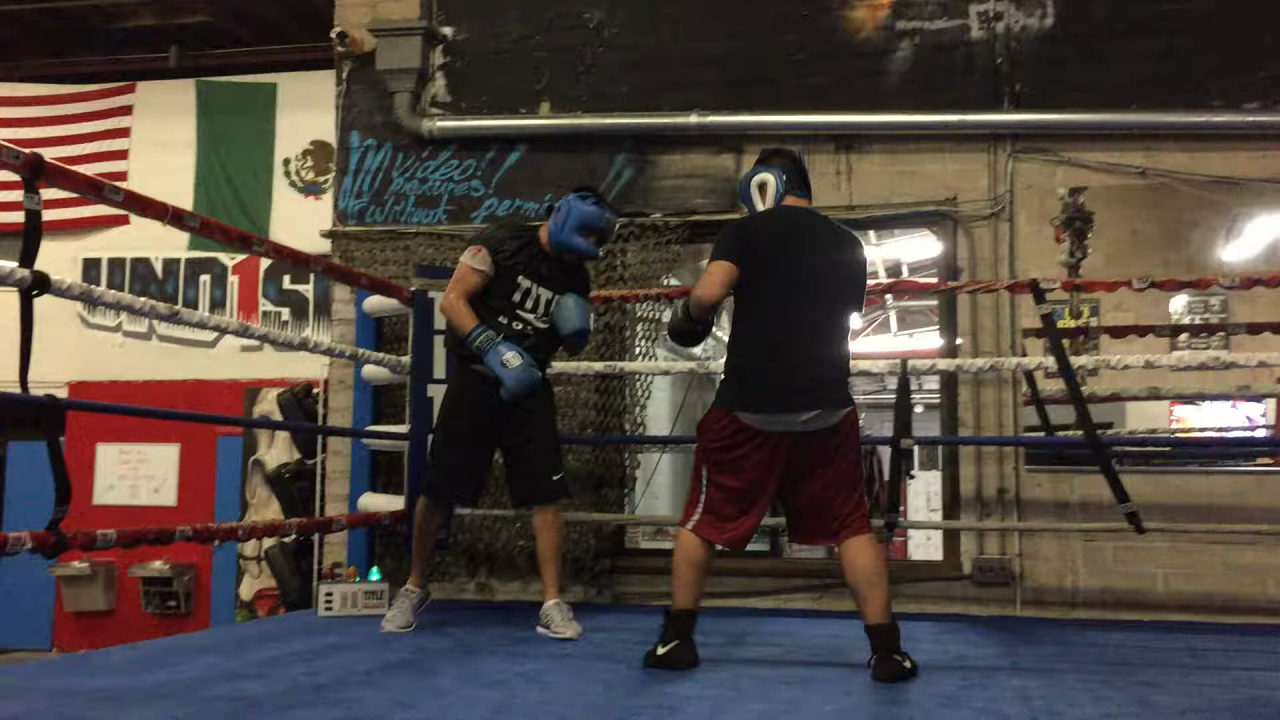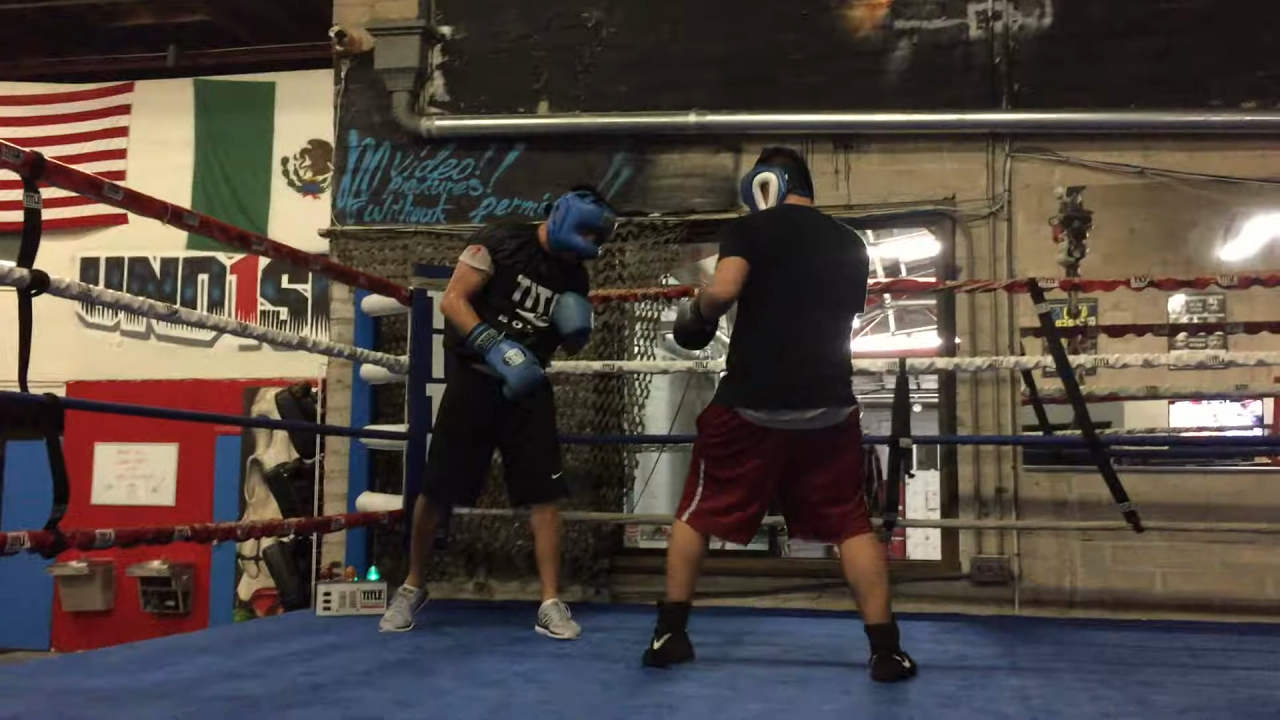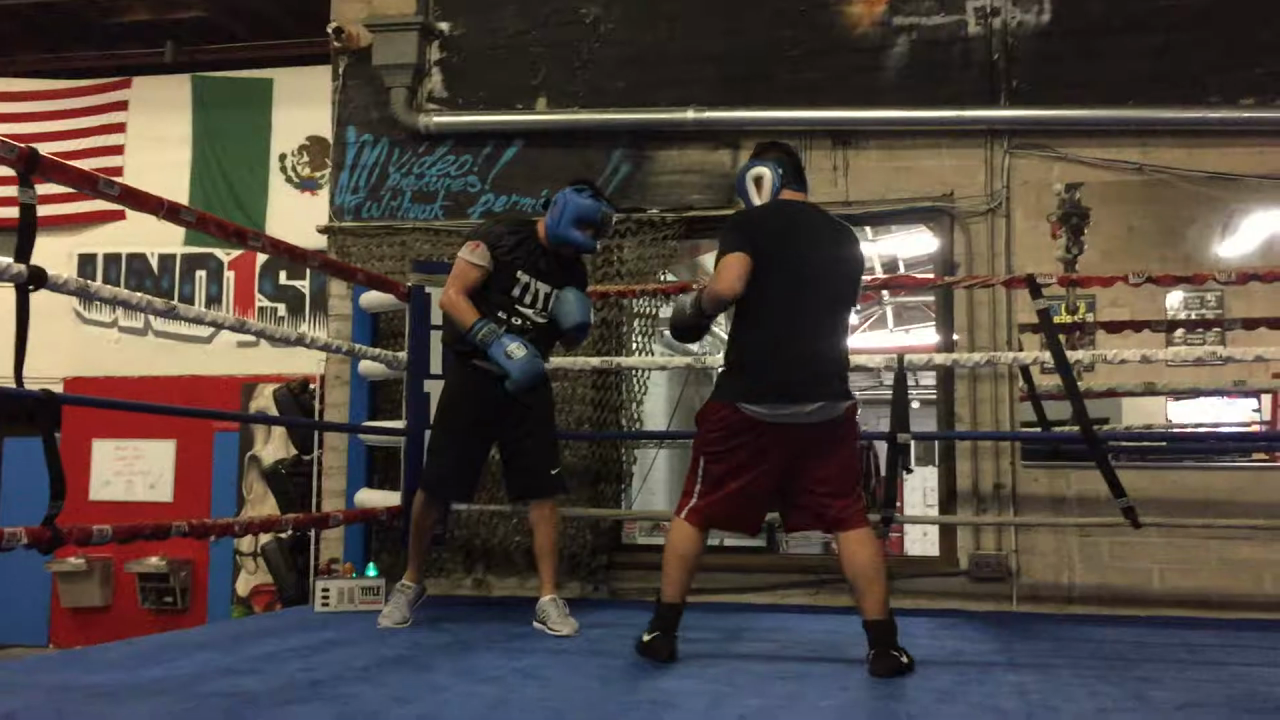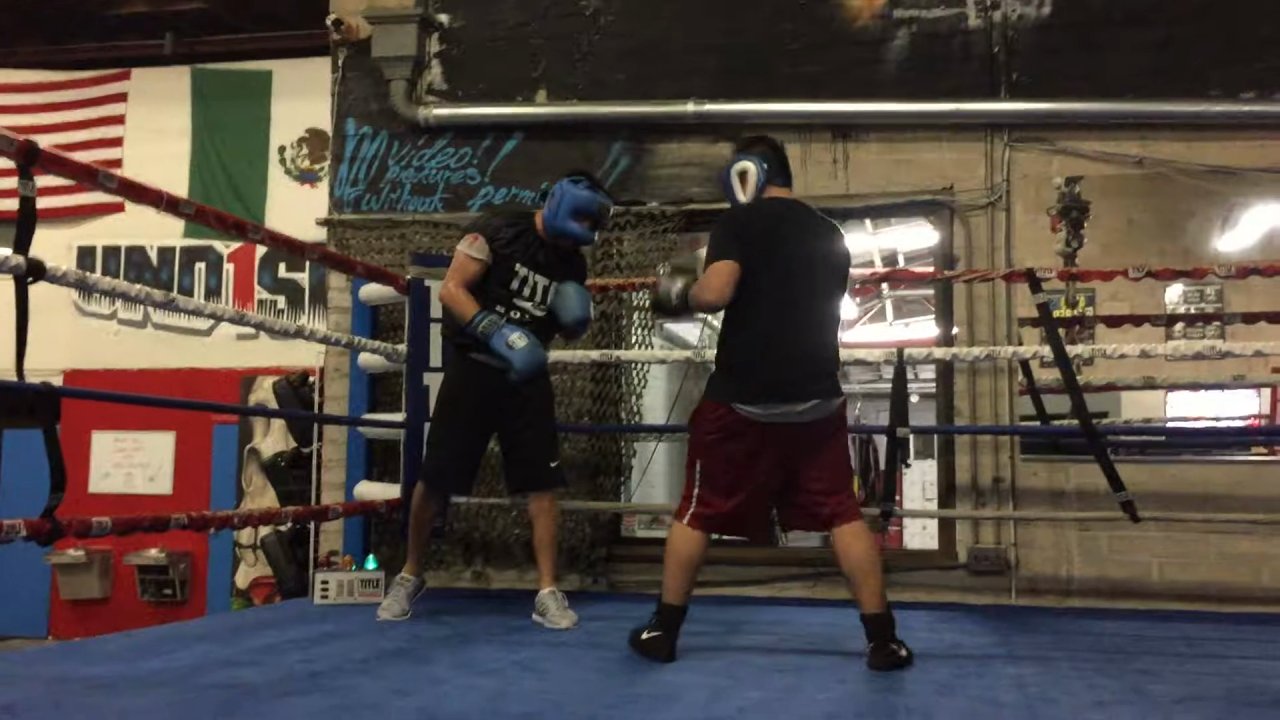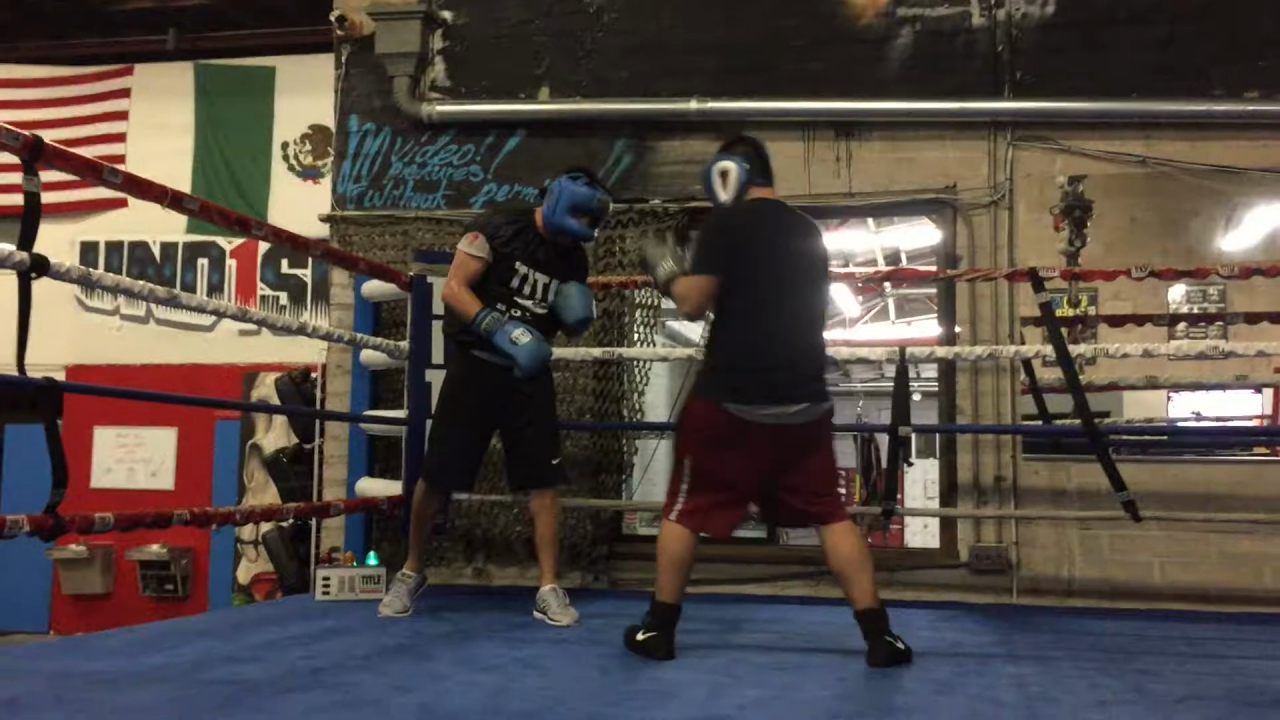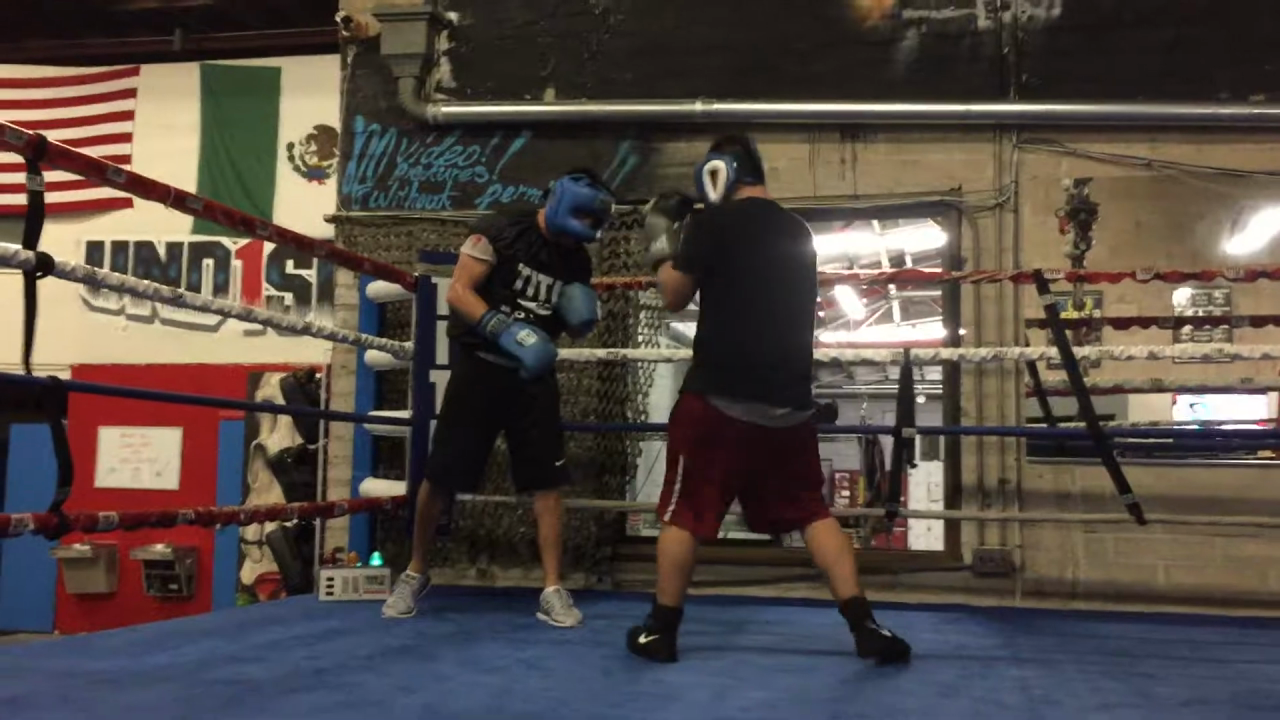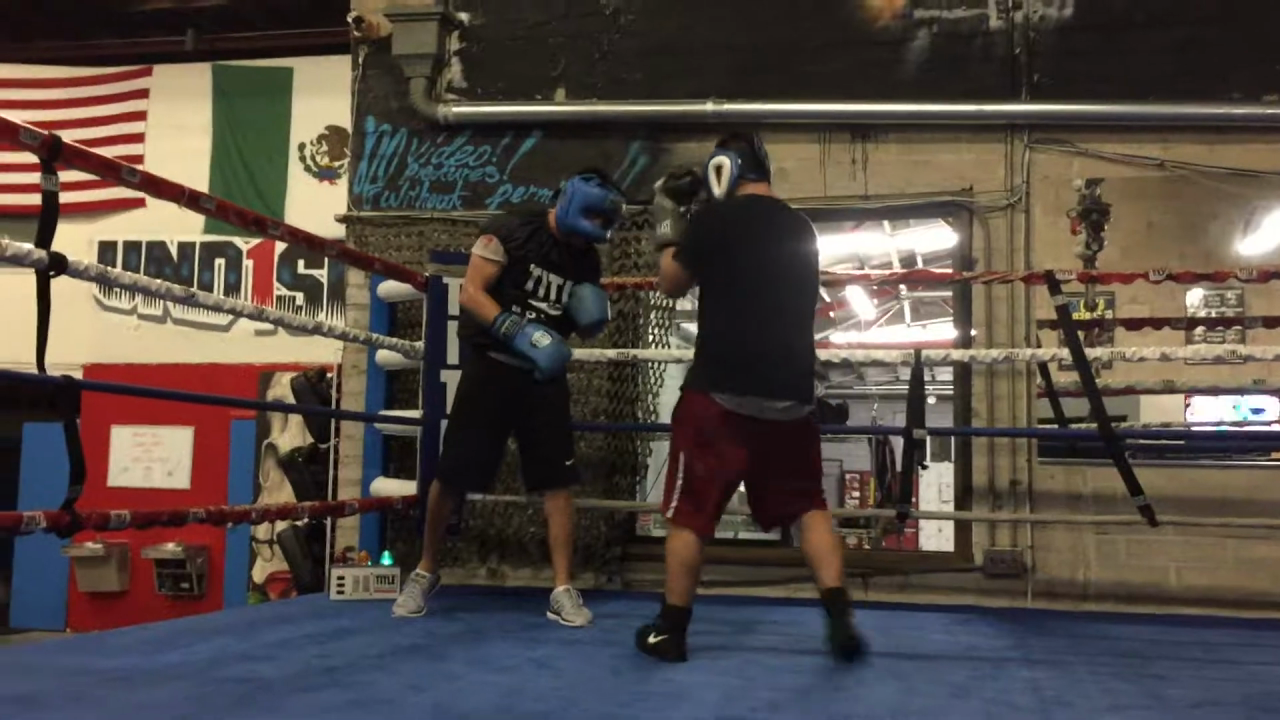
dt=0.1s
person 1, frame 1
left shoulder: (747, 231)
right shoulder: (847, 244)
left elbow: (709, 293)
left wrist: (687, 314)
left hip: (748, 407)
right hip: (826, 408)
left knee: (701, 520)
right knee: (850, 525)
left ankle: (677, 638)
right ankle: (886, 649)
person 1, frame 2
left shoulder: (751, 229)
right shoulder: (851, 243)
left elbow: (722, 289)
left wrist: (696, 314)
left hip: (750, 403)
right hip: (828, 406)
left knee: (697, 512)
right knee: (851, 524)
left ankle: (671, 632)
right ankle: (885, 649)
person 1, frame 3
left shoulder: (751, 223)
right shoulder: (844, 238)
left elbow: (728, 286)
left wrist: (694, 306)
left hip: (748, 398)
right hip: (826, 401)
left knee: (695, 510)
right knee: (849, 519)
left ankle: (662, 630)
right ankle: (883, 644)
person 1, frame 4
left shoulder: (739, 222)
right shoulder: (829, 234)
left elbow: (715, 292)
left wrist: (678, 291)
left hip: (740, 399)
right hip: (816, 398)
left knee: (694, 513)
right knee: (843, 514)
left ankle: (663, 629)
right ankle: (882, 638)
person 1, frame 5
left shoulder: (725, 225)
right shoulder: (808, 233)
left elbow: (696, 302)
left wrist: (667, 269)
left hip: (728, 399)
right hip: (803, 398)
left knee: (686, 511)
right knee: (829, 514)
left ankle: (658, 628)
right ankle: (878, 632)
person 1, frame 6
left shoulder: (713, 222)
right shoulder: (797, 232)
left elbow: (673, 296)
left wrist: (661, 239)
left hip: (719, 395)
right hip: (788, 399)
left knee: (683, 513)
right knee: (811, 513)
left ankle: (660, 630)
right ankle: (865, 625)
person 1, frame 7
left shoulder: (711, 219)
right shoulder: (800, 228)
left elbow: (672, 285)
left wrist: (668, 224)
left hip: (721, 391)
right hip: (792, 394)
left knee: (689, 511)
right knee: (807, 505)
left ankle: (670, 630)
right ankle: (837, 618)
person 2, frame 1
left shoulder: (574, 278)
right shoulder: (500, 243)
left elbow: (571, 347)
right elbow: (451, 301)
left wrist: (576, 331)
right wrist: (493, 349)
left hip: (529, 389)
right hip: (475, 380)
left knee: (546, 495)
right knee: (437, 491)
left ankle: (552, 604)
right ankle: (414, 588)
person 2, frame 2
left shoulder: (573, 276)
right shoulder: (499, 243)
left elbow: (570, 346)
right elbow: (451, 300)
left wrist: (576, 330)
right wrist: (494, 347)
left hip: (529, 388)
right hip: (475, 379)
left knee: (545, 495)
right knee: (436, 490)
left ankle: (550, 604)
right ankle: (413, 587)
person 2, frame 3
left shoulder: (573, 270)
right shoulder: (498, 238)
left elbow: (569, 340)
right elbow: (451, 296)
left wrist: (575, 325)
right wrist: (496, 342)
left hip: (528, 384)
right hip: (474, 374)
left knee: (543, 491)
right knee: (435, 486)
left ankle: (548, 599)
right ankle: (410, 583)
person 2, frame 4
left shoulder: (572, 262)
right shoulder: (496, 232)
left elbow: (569, 333)
right elbow: (451, 290)
left wrist: (575, 318)
right wrist: (497, 332)
left hip: (527, 376)
right hip: (474, 367)
left knee: (543, 484)
right knee: (435, 478)
left ankle: (547, 592)
right ankle: (410, 575)
person 2, frame 5
left shoulder: (573, 260)
right shoulder: (496, 229)
left elbow: (571, 328)
right elbow: (453, 290)
left wrist: (577, 316)
right wrist: (500, 329)
left hip: (530, 374)
right hip: (475, 364)
left knee: (544, 481)
right knee: (437, 476)
left ankle: (549, 590)
right ankle: (411, 572)
person 2, frame 6
left shoulder: (577, 261)
right shoulder: (499, 231)
left elbow: (575, 328)
right elbow: (458, 293)
left wrist: (581, 318)
right wrist: (506, 331)
left hip: (534, 376)
right hip: (480, 366)
left knee: (548, 483)
right knee: (441, 476)
left ankle: (553, 591)
right ankle: (416, 573)
person 2, frame 7
left shoulder: (587, 260)
right shoulder: (511, 231)
left elbow: (584, 326)
right elbow: (471, 293)
left wrist: (590, 317)
right wrist: (521, 332)
left hip: (545, 375)
right hip: (491, 366)
left knee: (559, 483)
right knee: (452, 477)
left ankle: (563, 591)
right ankle: (425, 573)
